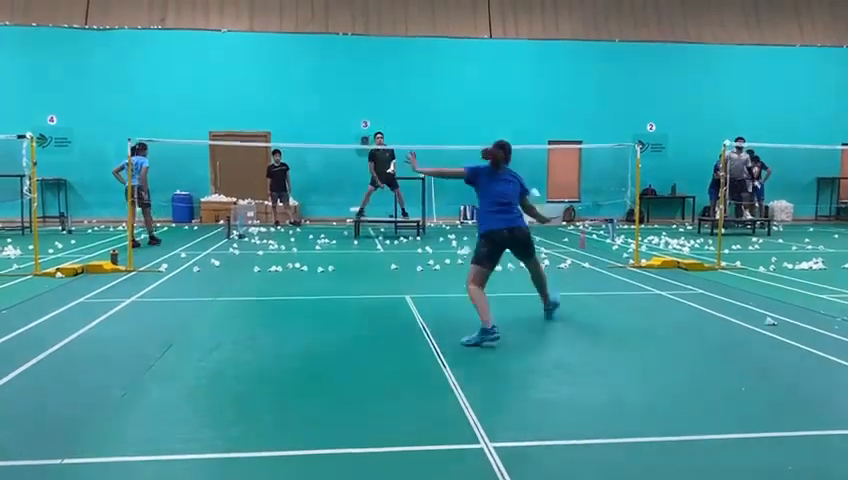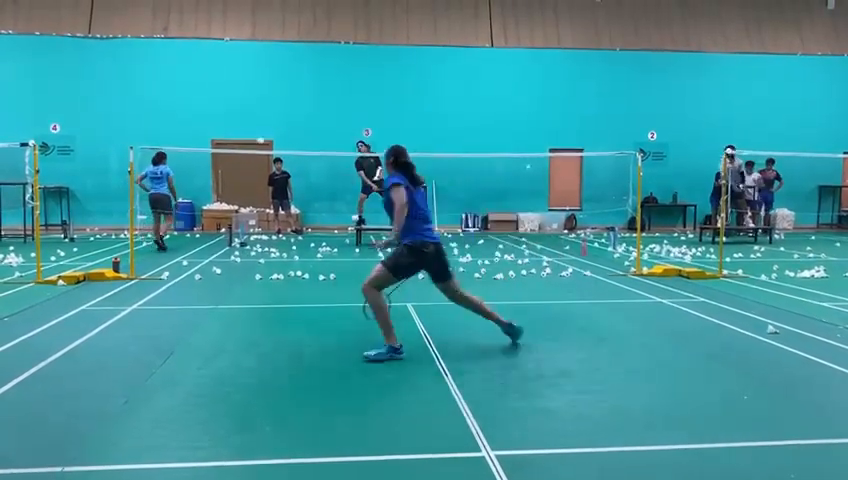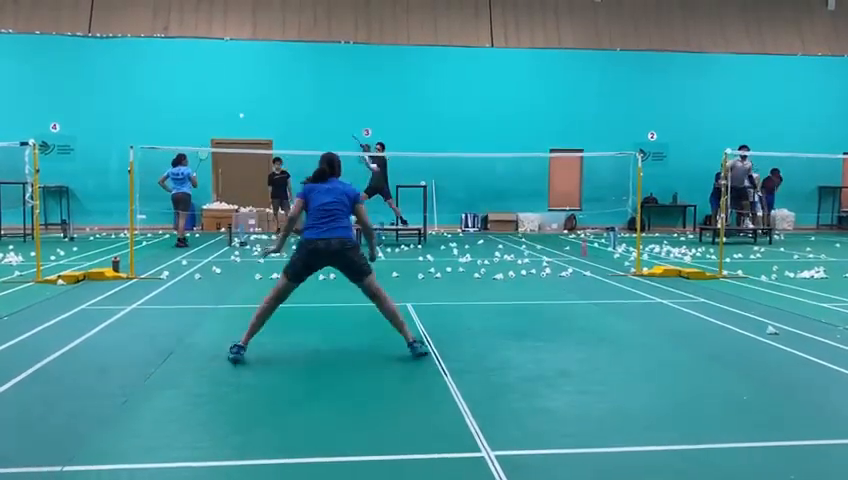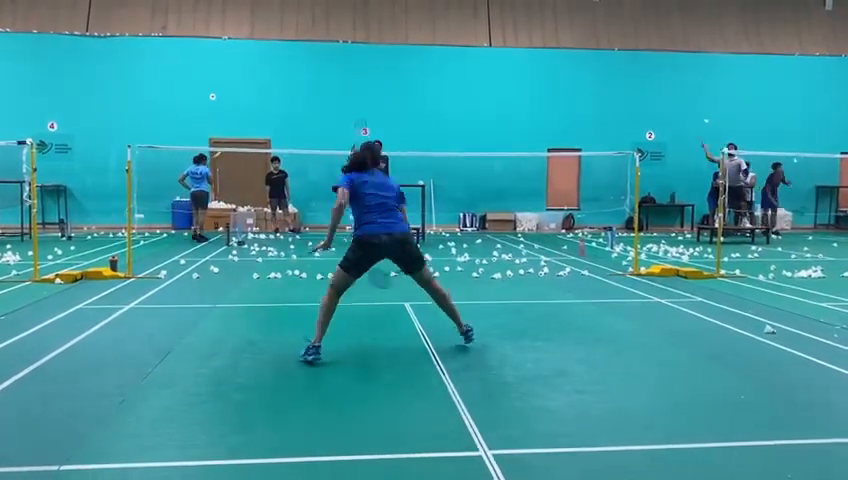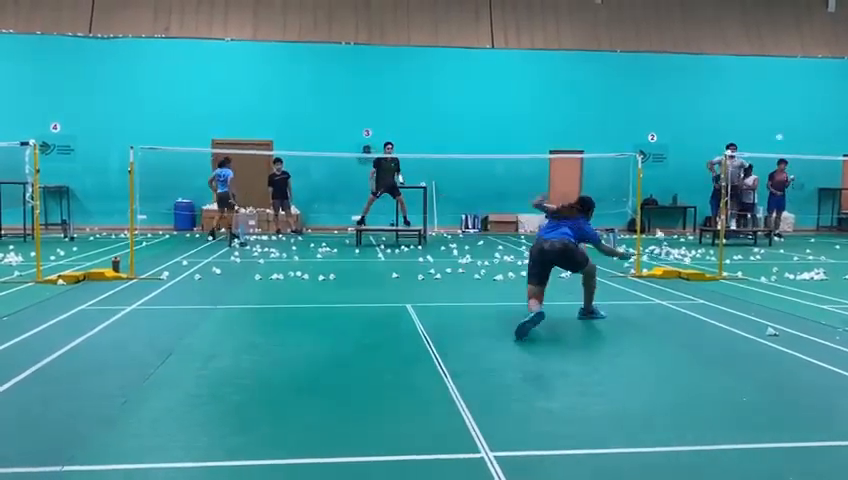
dt=1s
person 1, frame 1
left shoulder: (479, 172)
right shoulder: (516, 177)
left elbow: (449, 173)
right elbow: (529, 209)
left wrist: (419, 169)
right wrist: (544, 218)
left hip: (490, 234)
right hip: (518, 231)
left knee: (474, 285)
right knee: (533, 264)
left ankle: (488, 328)
right ankle: (547, 304)
person 1, frame 2
left shoulder: (394, 180)
right shoulder: (416, 183)
left elbow: (401, 203)
left wrist: (394, 236)
left hip: (415, 247)
right hip: (431, 247)
left knee: (370, 288)
right knee: (455, 294)
left ankle: (393, 346)
right ankle: (505, 324)
person 1, frame 3
left shoulder: (308, 188)
right shoulder: (350, 190)
left elbow: (292, 217)
right elbow: (366, 225)
left wrist: (278, 245)
right wrist: (372, 251)
left hip: (311, 246)
right hip: (343, 245)
left knee: (277, 295)
right knee: (377, 293)
left ankle: (242, 345)
right ankle: (411, 342)
person 1, frame 4
left shoulder: (349, 177)
right shoulder: (391, 183)
left elbow: (339, 204)
left wrist: (329, 238)
right wrist: (405, 256)
left hip: (368, 241)
right hip: (400, 238)
left knee: (334, 289)
right knee: (431, 285)
left ankle: (315, 346)
right ankle: (464, 329)
person 1, frame 5
left shoulder: (559, 212)
right shoulder: (587, 227)
left elbow: (541, 206)
right elbow: (605, 250)
left wrist: (538, 203)
right wrist: (622, 254)
left hip: (539, 248)
right hip: (563, 246)
left knee: (534, 300)
right knee: (590, 270)
left ankle: (535, 312)
right ankle: (588, 310)
